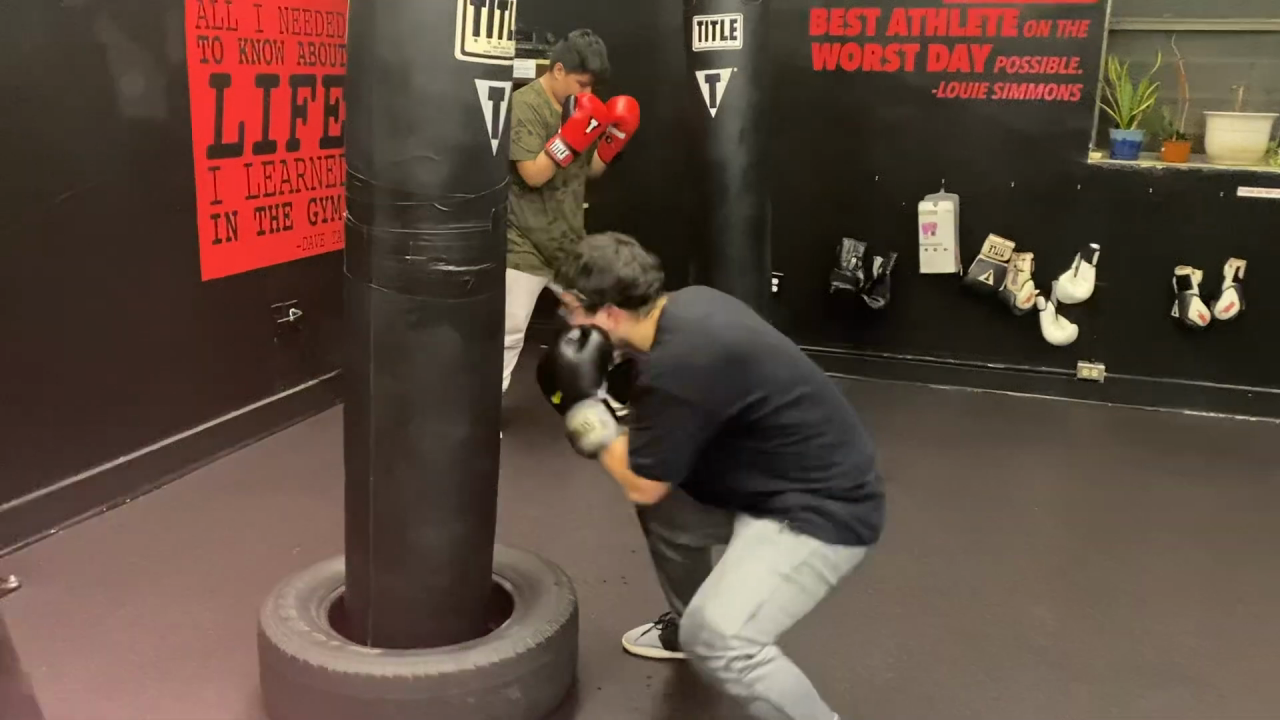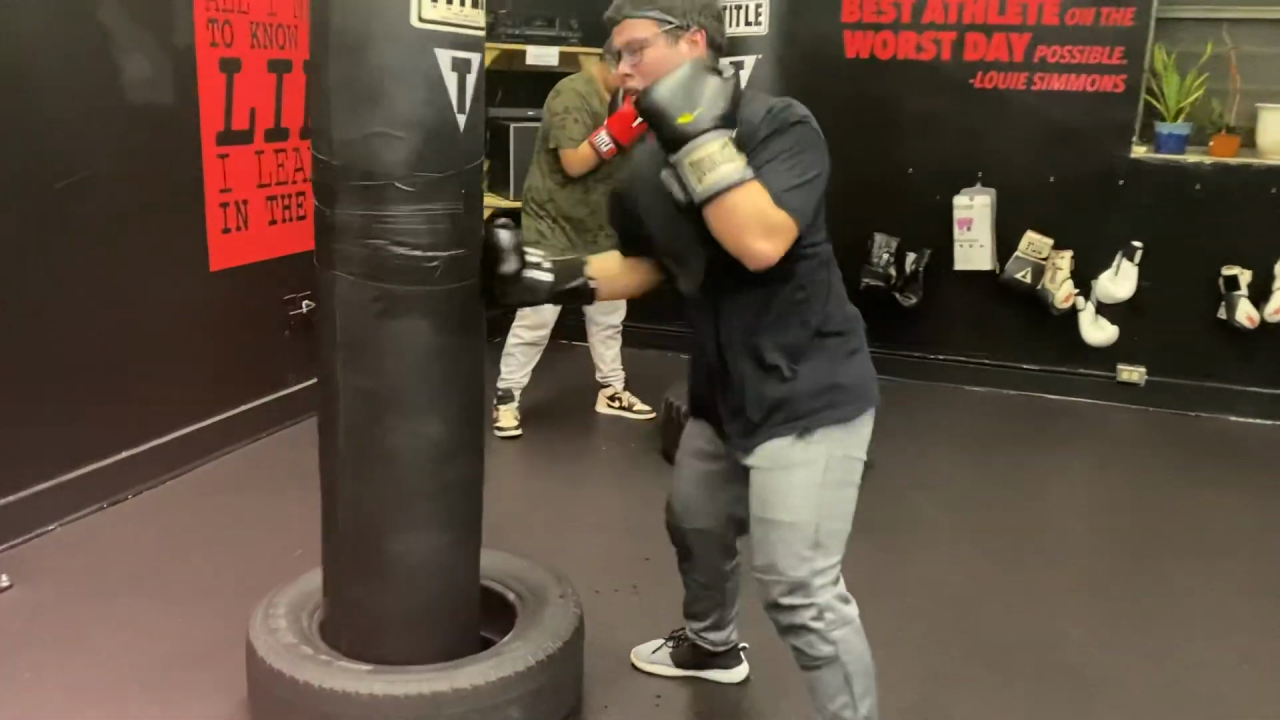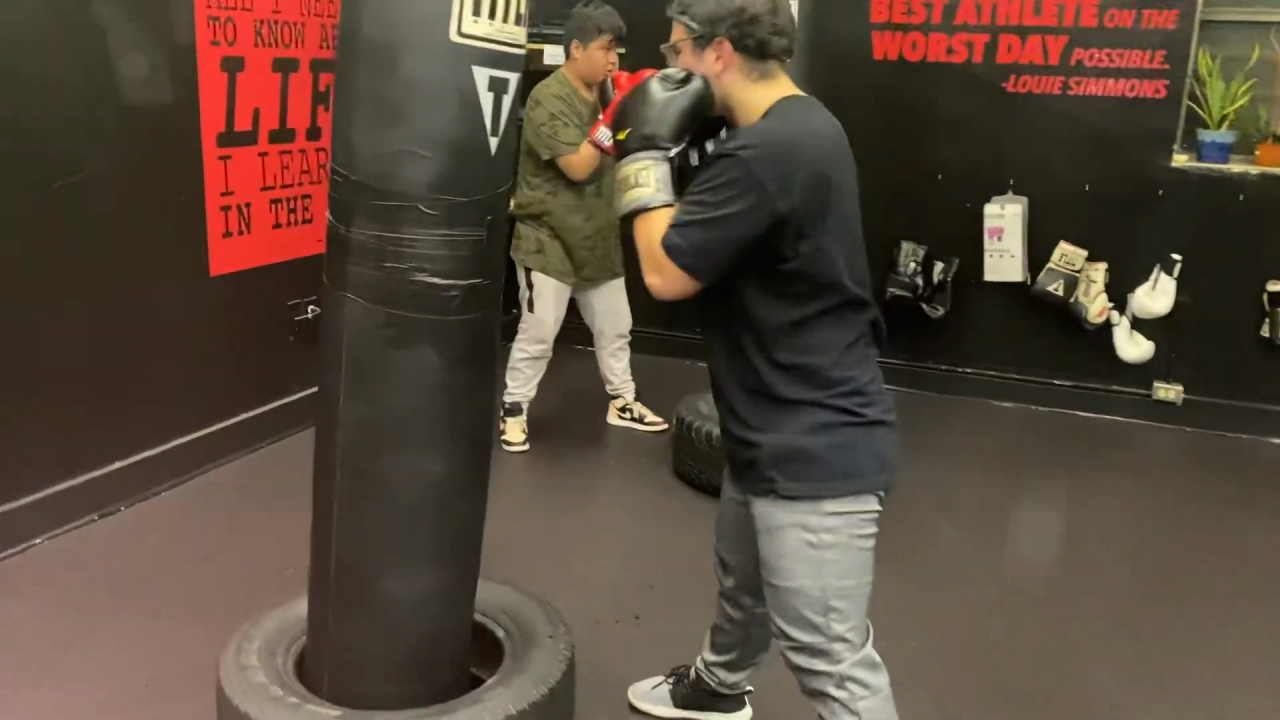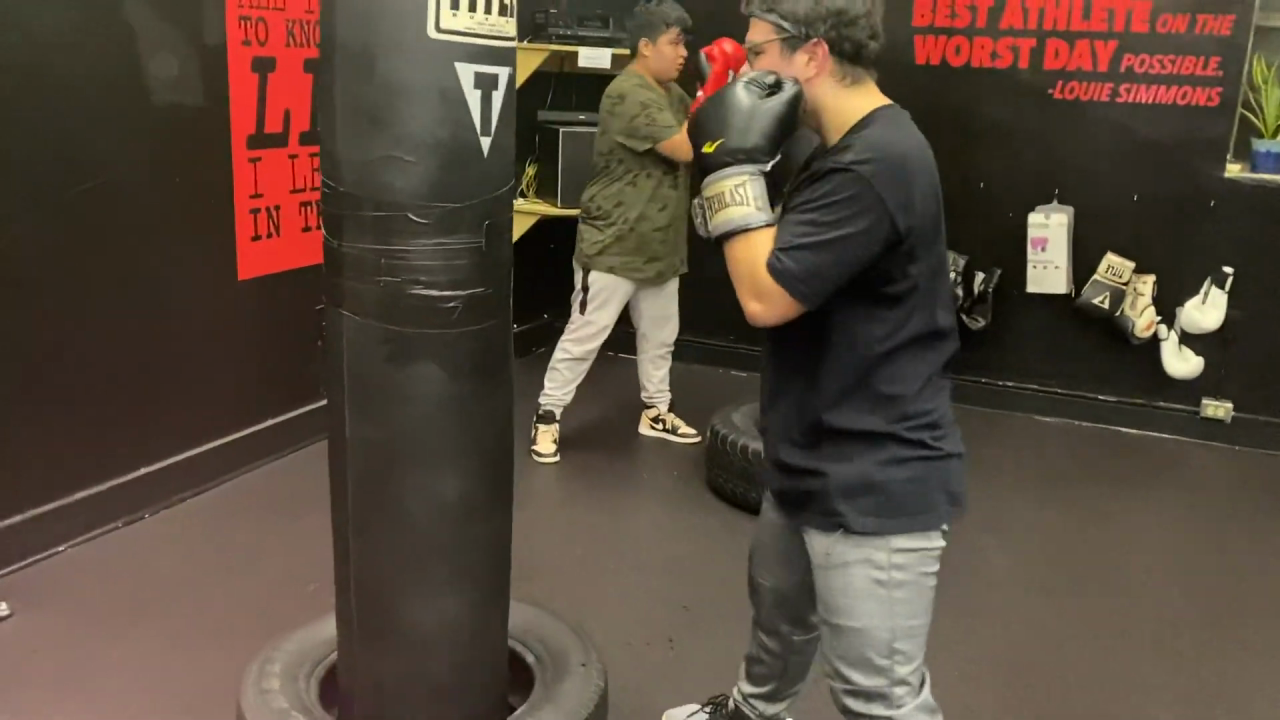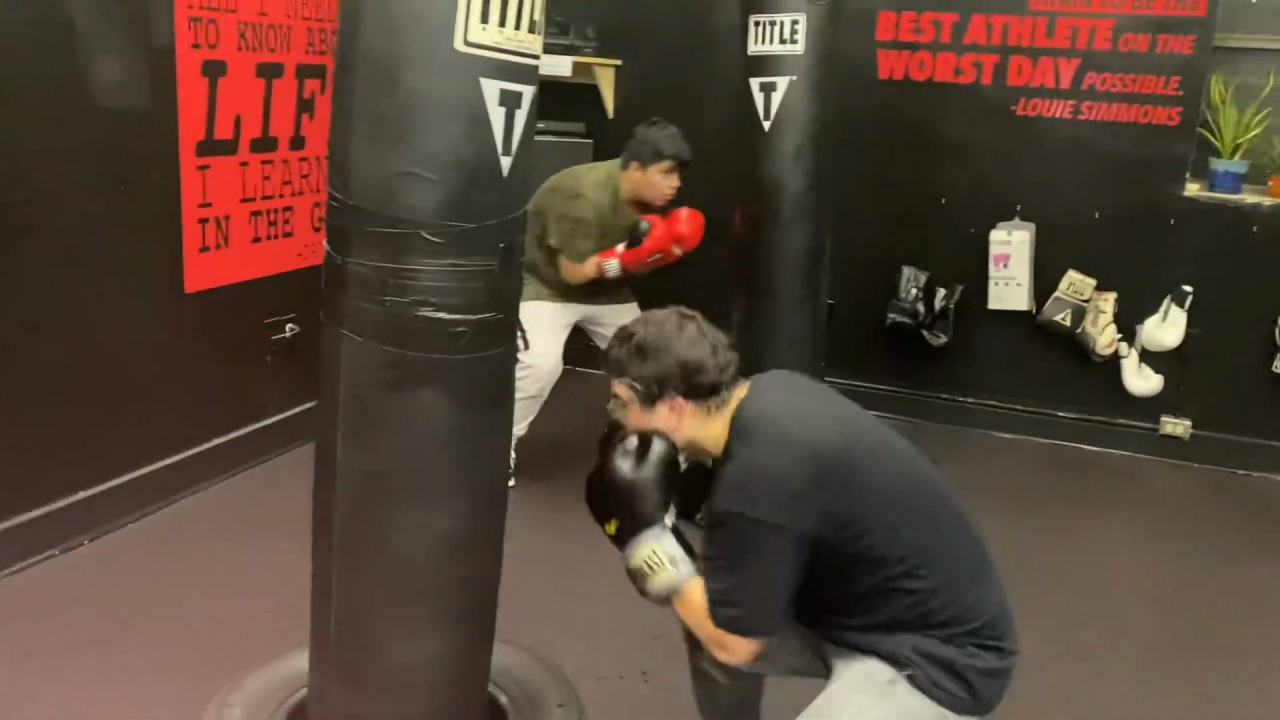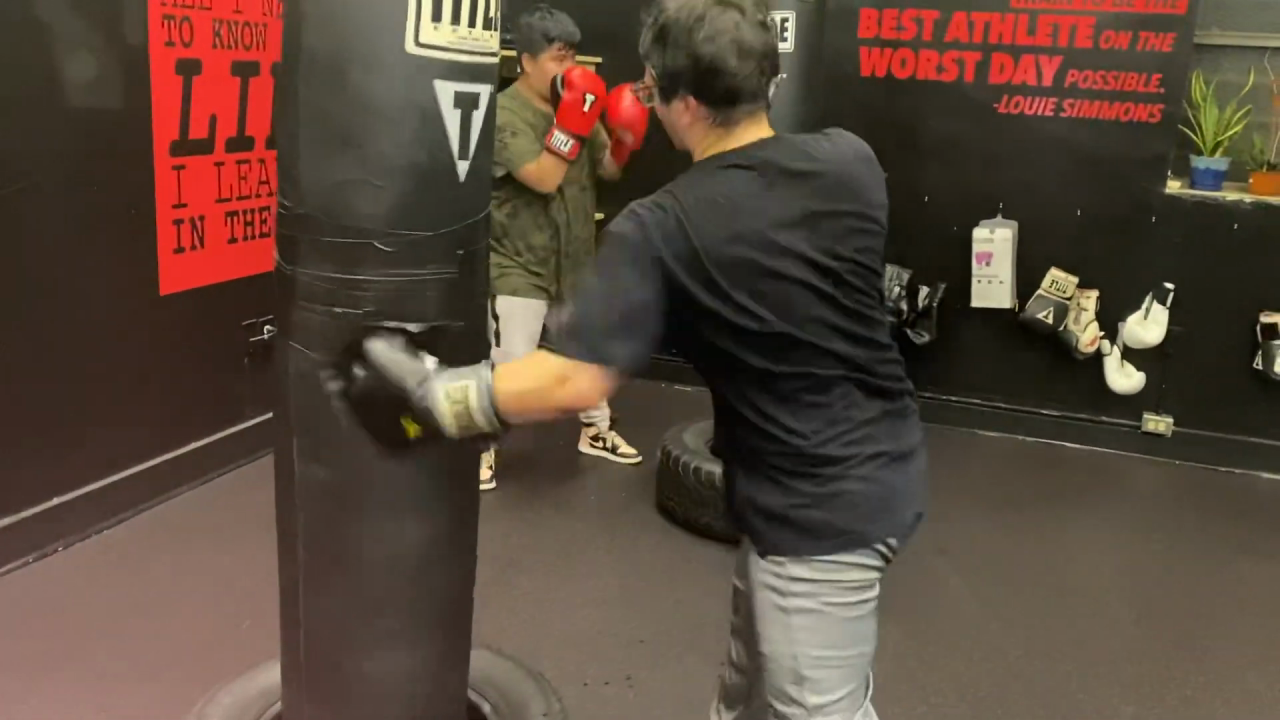
dt=0.5s
person 1, frame 1
left shoulder: (677, 368)
right shoulder: (694, 303)
left elbow: (643, 483)
left hip: (824, 507)
right knee: (666, 515)
right ankle: (690, 628)
person 1, frame 2
left shoulder: (781, 124)
right shoulder: (663, 153)
left elbow: (762, 243)
right elbow: (645, 270)
left wrist: (697, 130)
right wrist: (556, 278)
left hip: (810, 395)
right hip: (730, 393)
left knee: (799, 589)
right knee: (697, 521)
right ankle: (711, 641)
person 1, frame 3
left shoulder: (762, 154)
right shoulder: (809, 126)
left elbow: (666, 274)
left wrist: (646, 150)
right wrist: (663, 150)
left hip: (814, 447)
right hip: (780, 430)
left knee: (826, 654)
right knee: (743, 571)
person 1, frame 4
left shoulder: (875, 164)
right shoulder: (871, 141)
left elbow: (764, 299)
right elbow: (791, 256)
left wrist: (733, 166)
right wrist: (744, 160)
left hip: (877, 477)
right hip: (820, 459)
right knee: (779, 594)
person 1, frame 5
left shoulder: (764, 478)
right shoulder: (772, 391)
left elbow: (733, 642)
left wrist: (642, 531)
left hip: (938, 653)
right knee: (714, 622)
person 1, frame 6
left shoulder: (665, 225)
right shoulder: (850, 159)
left elbow: (578, 378)
left wrist: (431, 394)
left hip: (825, 500)
right knee: (753, 606)
person 2, frame 1
left shoulder: (577, 105)
right shoulder: (524, 105)
left elbow: (590, 168)
right elbow: (533, 175)
left wrist: (614, 136)
right wrist: (576, 130)
left hip: (567, 239)
right hip: (522, 243)
right knee: (509, 329)
person 2, frame 2
left shoulder: (623, 99)
right shoulder: (571, 95)
right elbow: (574, 165)
right wrist: (620, 127)
left hip: (599, 230)
right hip: (552, 229)
left knee: (608, 316)
right knee: (535, 321)
left ankle: (611, 390)
right ankle: (505, 398)
person 2, frame 3
left shoulder: (604, 91)
right shoulder: (548, 99)
right elbow: (577, 167)
left hip: (599, 240)
right hip: (548, 242)
left knee: (615, 327)
right knee: (537, 334)
left ankle: (621, 401)
right ankle: (513, 411)
person 2, frame 4
left shoulder: (668, 90)
right shoulder: (630, 95)
right elbow: (685, 148)
left wrist: (715, 88)
right wrist: (712, 90)
left hip: (660, 241)
right hip: (614, 242)
left knee: (661, 334)
right knee: (586, 333)
left ankle: (656, 412)
right ankle: (547, 417)
person 2, frame 5
left shoulder: (640, 200)
right shoulder: (586, 196)
left elbow: (632, 262)
right elbow: (574, 271)
left wrist: (664, 248)
right wrist: (634, 254)
left hip: (601, 286)
right hip: (542, 282)
right knee: (540, 365)
person 2, frame 6
left shoulder: (572, 100)
right shoulder: (505, 114)
left elbow: (607, 168)
right elbow: (544, 179)
left wrist: (625, 137)
right wrist: (571, 122)
left hip: (572, 262)
right hip: (517, 267)
right knee: (511, 362)
left ankle: (595, 430)
right ankle: (480, 444)
